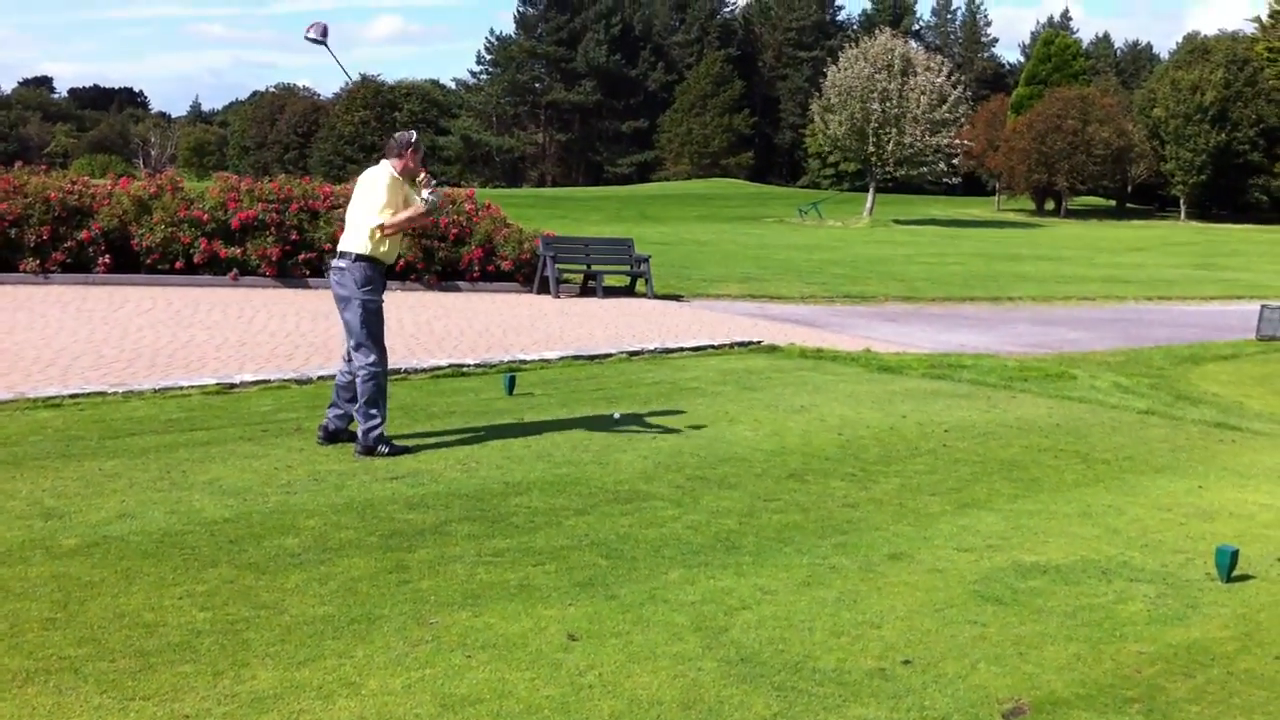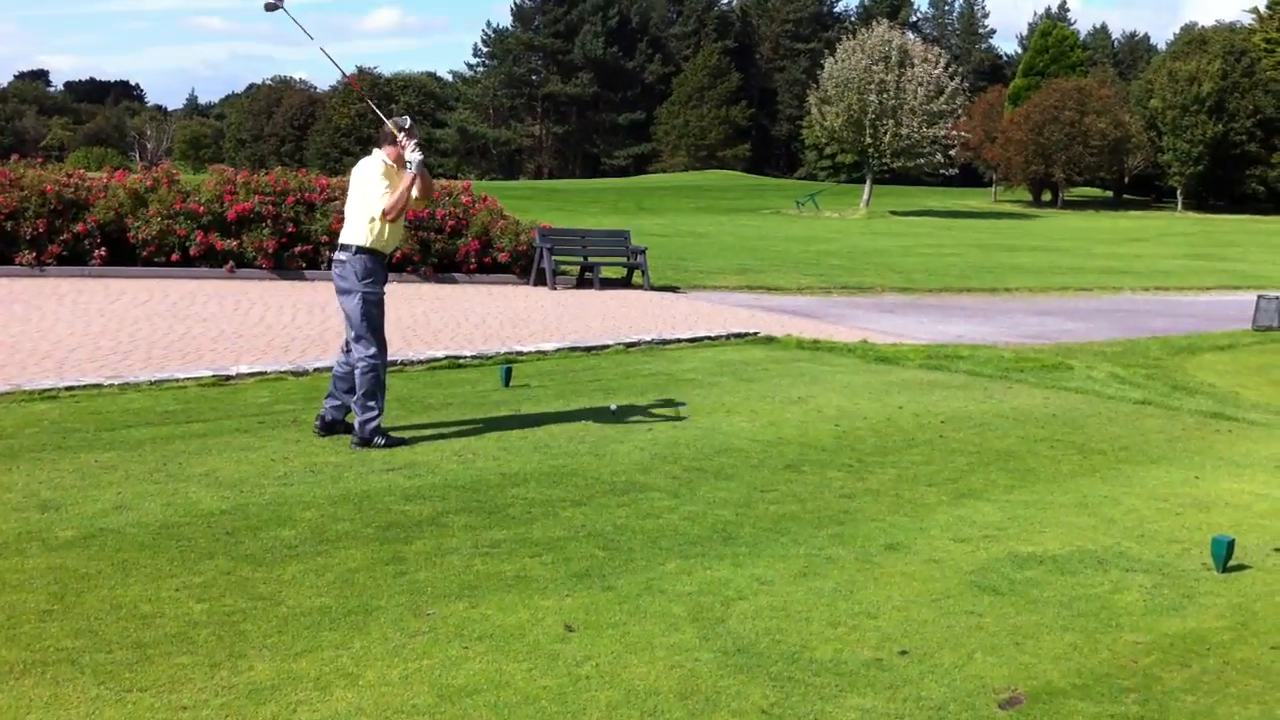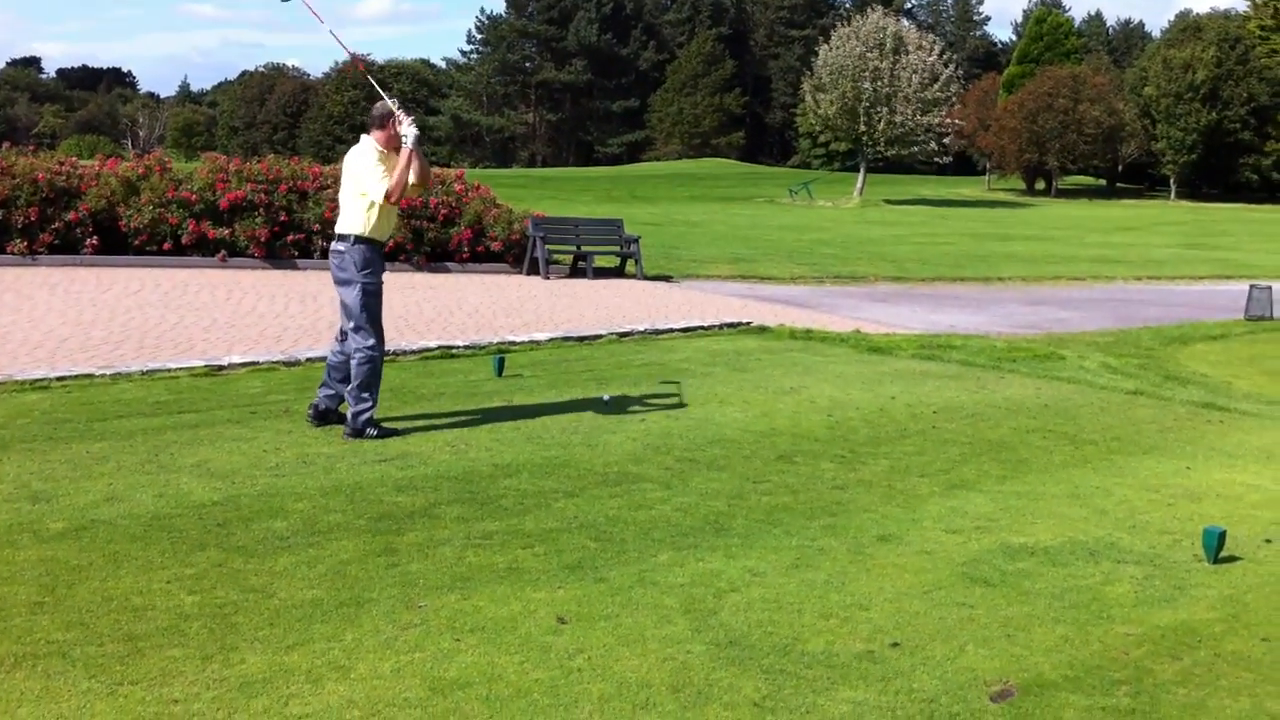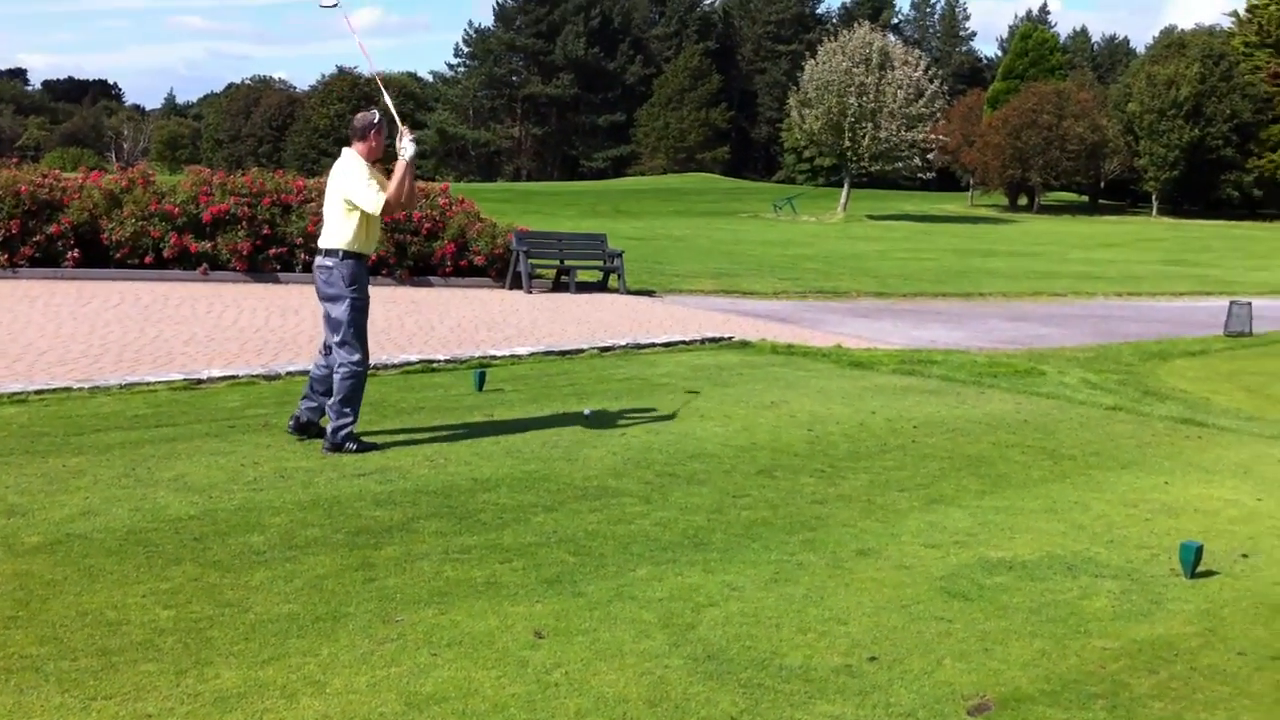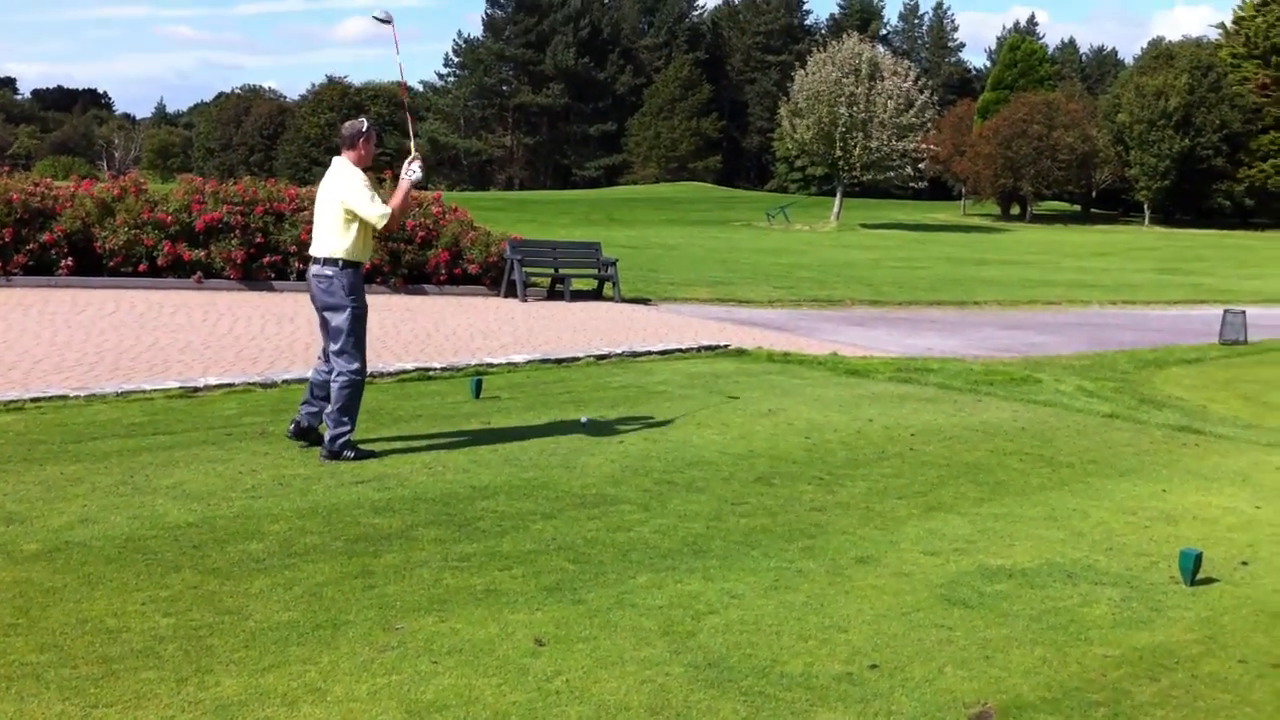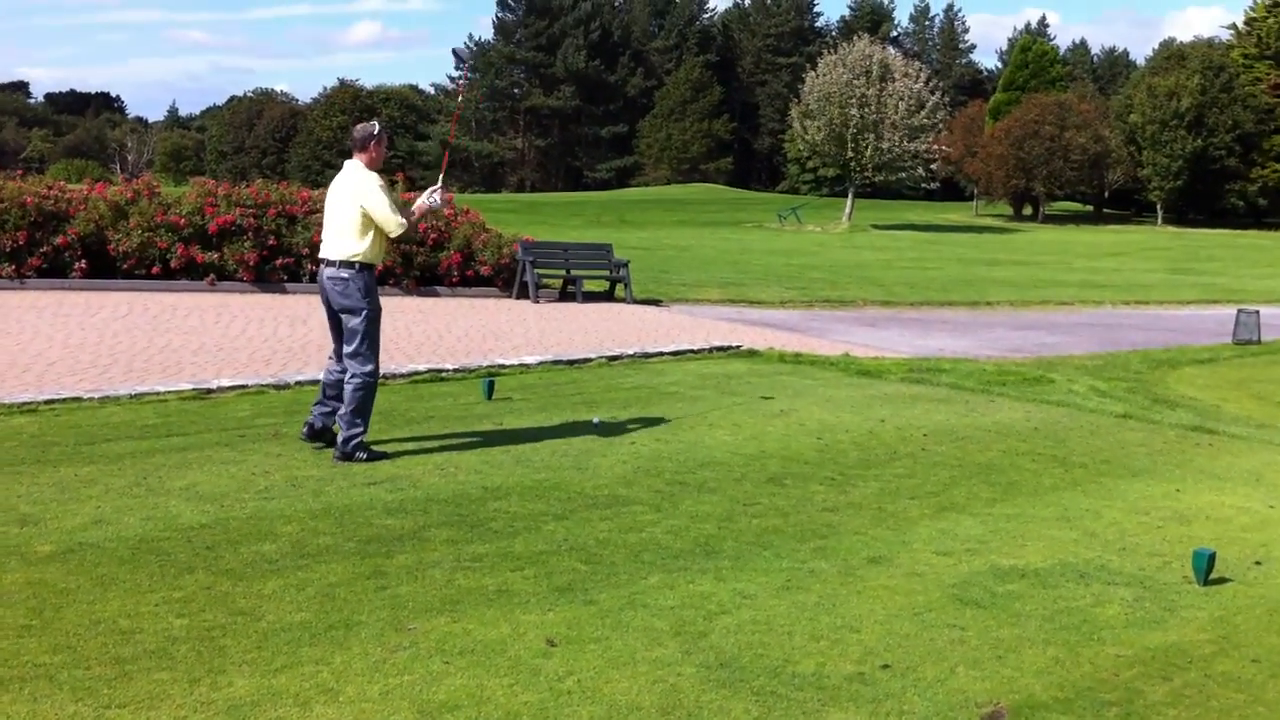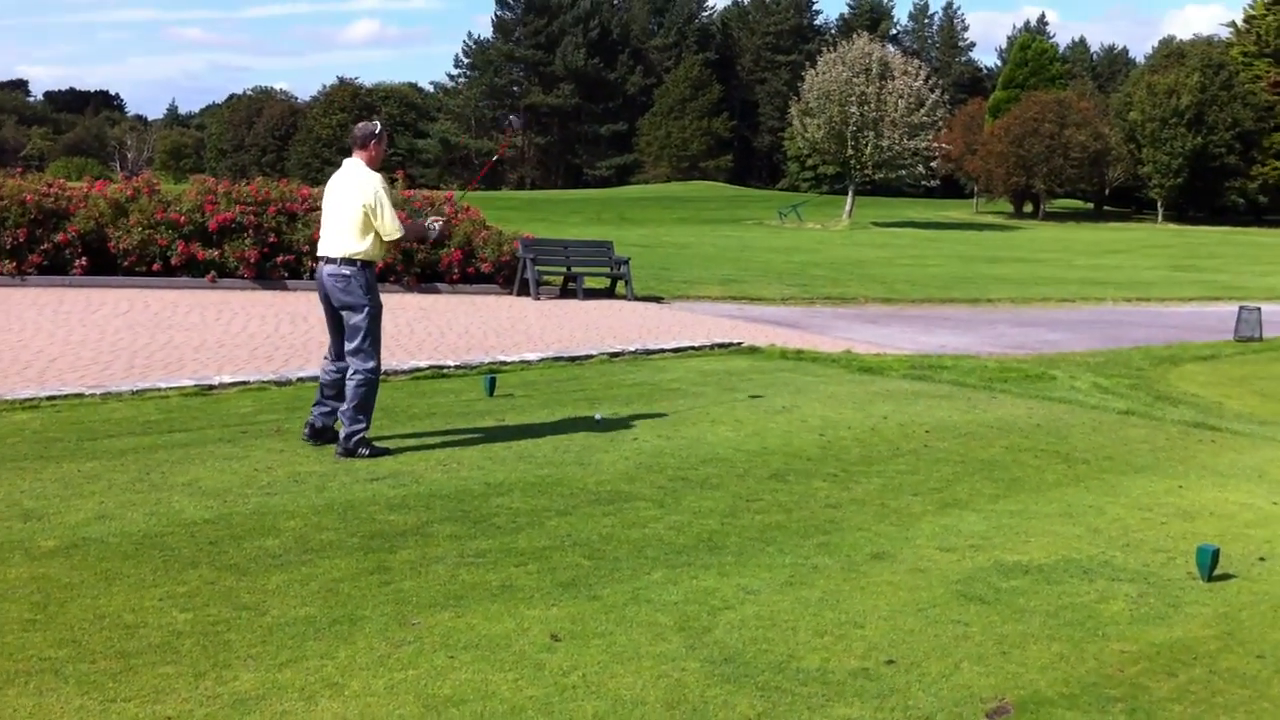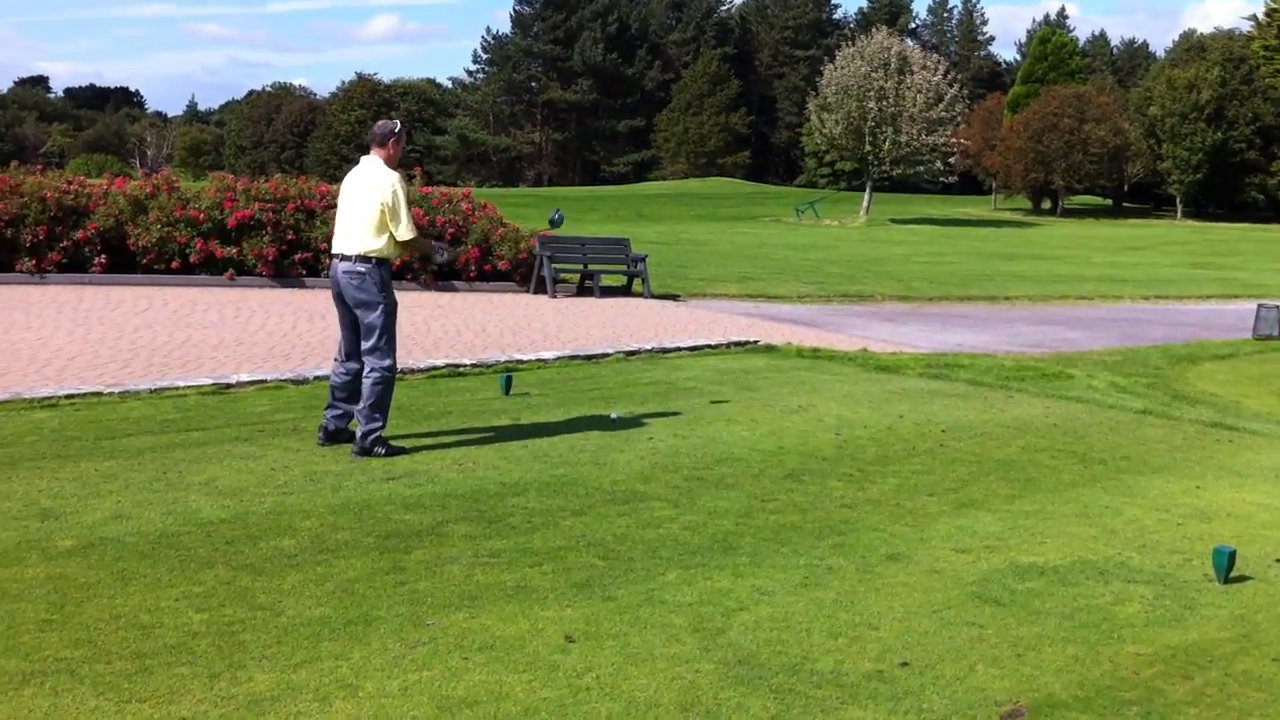
dt=0.1s
person 1, frame 1
left shoulder: (399, 184)
right shoulder: (378, 177)
left elbow: (416, 216)
right elbow: (383, 227)
left wrist: (426, 197)
right wrist: (421, 207)
left hip: (359, 271)
right hip: (357, 271)
left knee: (358, 354)
right knee: (370, 356)
left ankle: (335, 425)
right ankle: (370, 437)
person 1, frame 2
left shoulder: (395, 169)
right shoulder: (371, 167)
left elbow: (425, 195)
right elbow: (390, 212)
left wrist: (416, 166)
right wrist: (411, 171)
left hip: (366, 262)
right hip: (358, 262)
left knee: (356, 345)
right knee: (369, 348)
left ankle: (331, 415)
right ankle: (367, 429)
person 1, frame 3
left shoulder: (387, 154)
right shoulder: (363, 155)
left elbow: (421, 180)
right elbow: (392, 196)
left wrist: (411, 146)
right wrist: (406, 151)
left hip: (362, 251)
right hip: (356, 251)
left knee: (351, 334)
right knee: (367, 339)
left ankle: (325, 405)
right ankle: (360, 420)
person 1, frame 4
left shoulder: (358, 167)
right shoulder: (353, 169)
left elbow: (406, 198)
right elbow: (386, 208)
left wrist: (403, 159)
right wrist: (403, 163)
left hip: (332, 264)
right hip: (342, 266)
left knee: (333, 349)
right knee: (351, 354)
left ankle: (306, 417)
right ankle: (339, 434)
person 1, frame 5
left shoulder: (340, 174)
right shoulder: (349, 178)
left elbow: (383, 212)
right elbow: (388, 219)
left wrist: (405, 180)
right wrist: (407, 181)
left hip: (324, 271)
right hip: (340, 274)
left knee: (332, 356)
right knee: (349, 362)
left ankle: (306, 422)
right ankle: (337, 441)
person 1, frame 6
left shoulder: (342, 178)
right shoulder: (369, 182)
left elbow: (377, 224)
right elbow: (399, 229)
left wrist: (416, 206)
right wrist: (424, 207)
left hip: (329, 272)
right hip: (352, 276)
left knee: (342, 356)
right knee: (362, 364)
left ankle: (319, 423)
right ankle: (349, 443)
person 1, frame 7
left shoulder: (339, 177)
right shoulder: (370, 181)
right elbow: (395, 234)
left wrist: (413, 224)
right wrist: (424, 228)
left hip: (327, 269)
right hip: (353, 273)
left knee: (339, 354)
right knee: (363, 361)
left ankle: (320, 423)
right ankle: (352, 439)
person 1, frame 8
left shoulder: (354, 175)
right shoulder: (389, 179)
right elbow: (404, 238)
left hip: (340, 267)
right hip: (367, 271)
left knee: (350, 353)
right knee: (379, 360)
left ankle: (333, 425)
right ankle: (367, 438)
